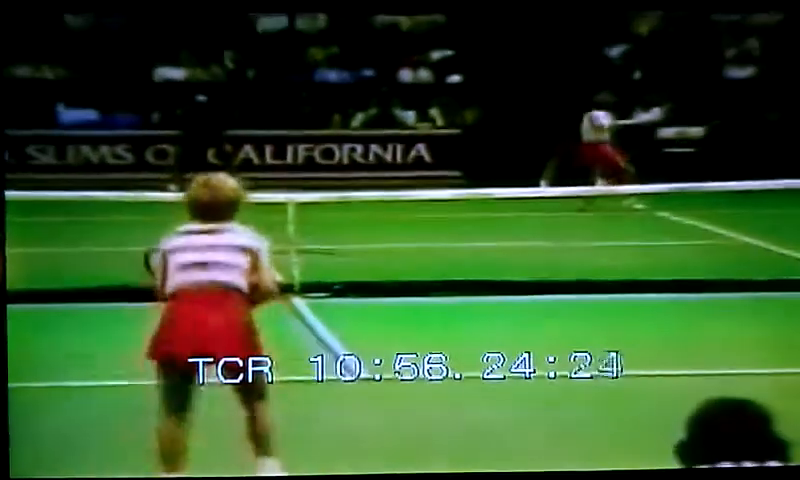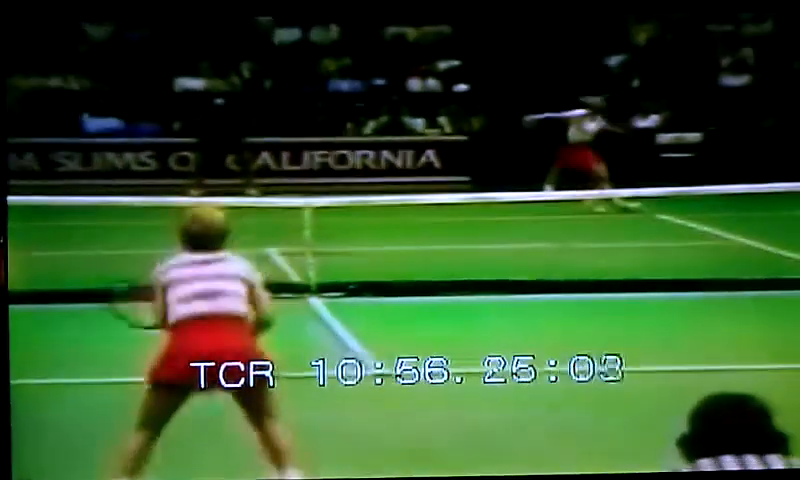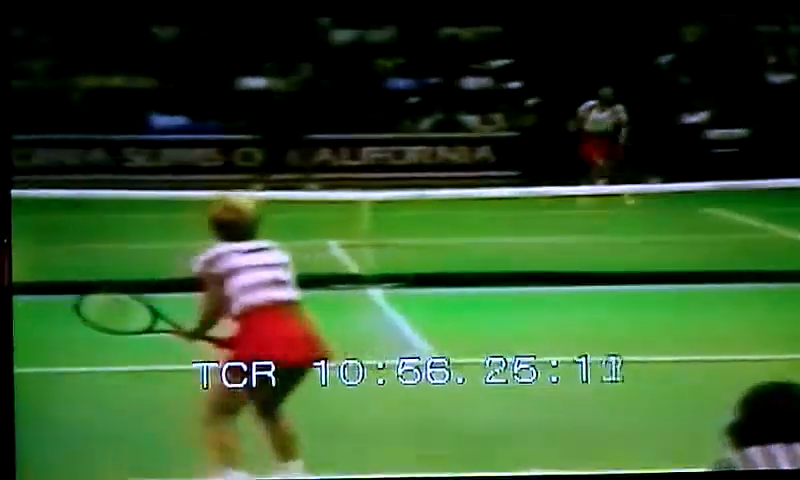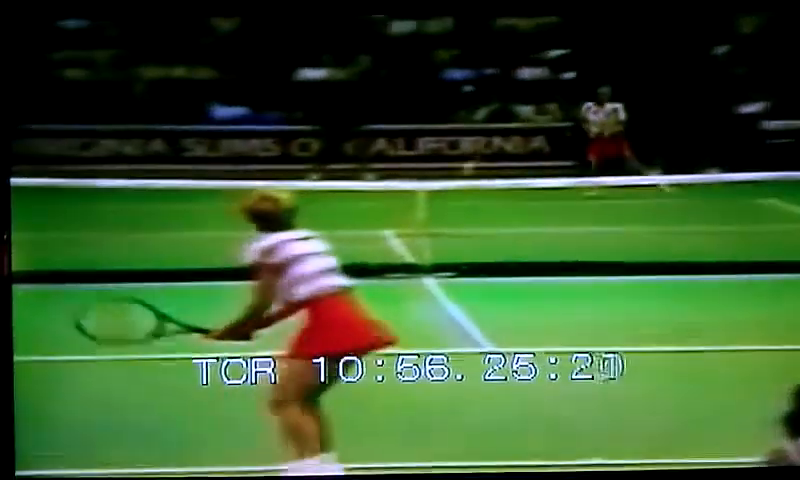
dt=0.3s
person 1, frame 1
left shoulder: (172, 239)
right shoulder: (248, 237)
left elbow: (163, 290)
right elbow: (269, 288)
left hip: (179, 324)
right hip: (232, 323)
left knee: (174, 413)
right knee: (256, 401)
right ankle: (268, 469)
person 1, frame 2
left shoulder: (168, 268)
right shoulder: (240, 266)
left elbow: (161, 318)
right elbow: (265, 317)
left hip: (185, 350)
right hip: (237, 346)
left knee: (146, 430)
right knee: (266, 421)
person 1, frame 3
left shoulder: (213, 257)
right shoulder: (277, 252)
left elbow: (213, 310)
left wrist: (198, 333)
left hip: (264, 340)
right hip: (301, 335)
left knee: (217, 416)
right knee: (267, 406)
person 1, frame 4
left shoulder: (266, 246)
right shoulder: (312, 239)
left elbow: (262, 303)
left wrist: (234, 329)
right wrist: (255, 326)
left hip: (330, 324)
right hip: (353, 318)
left knee: (283, 402)
right knee: (304, 398)
left ankle: (313, 468)
right ankle: (327, 466)
